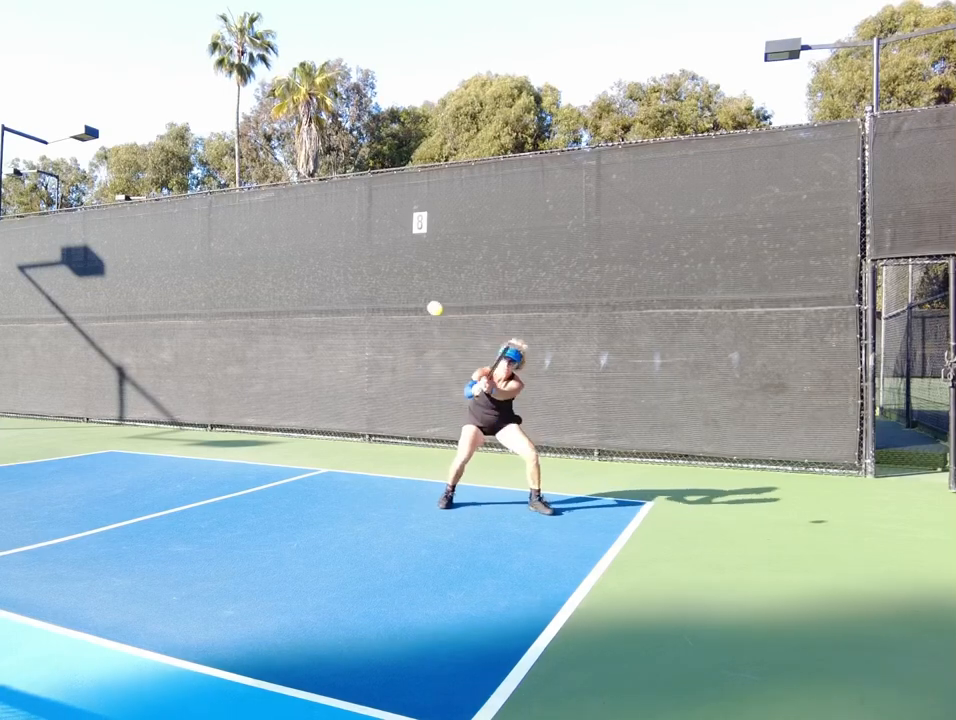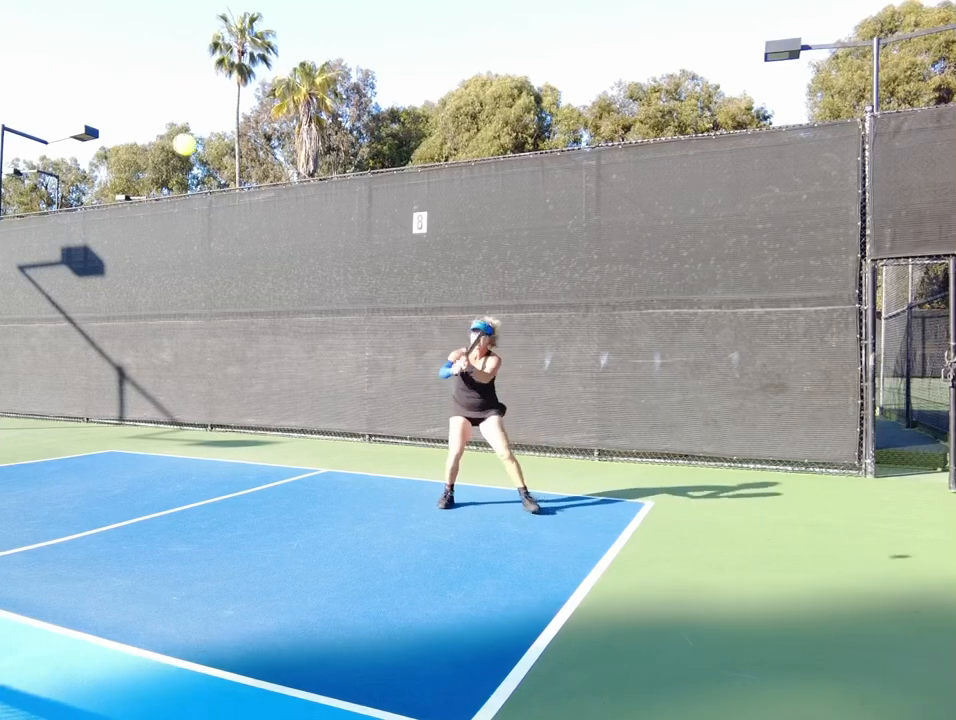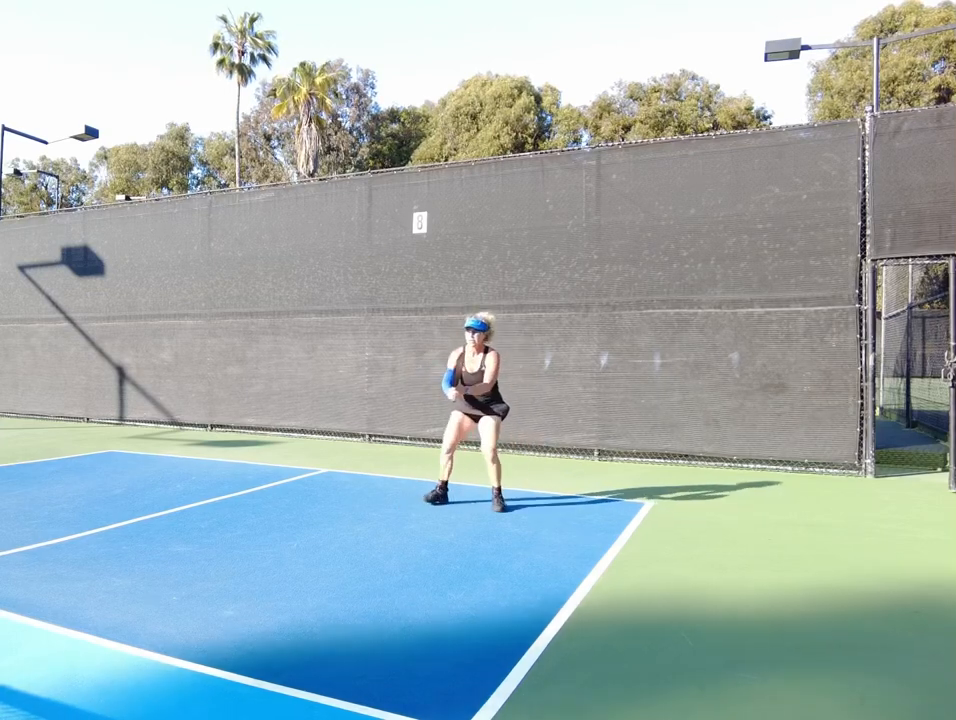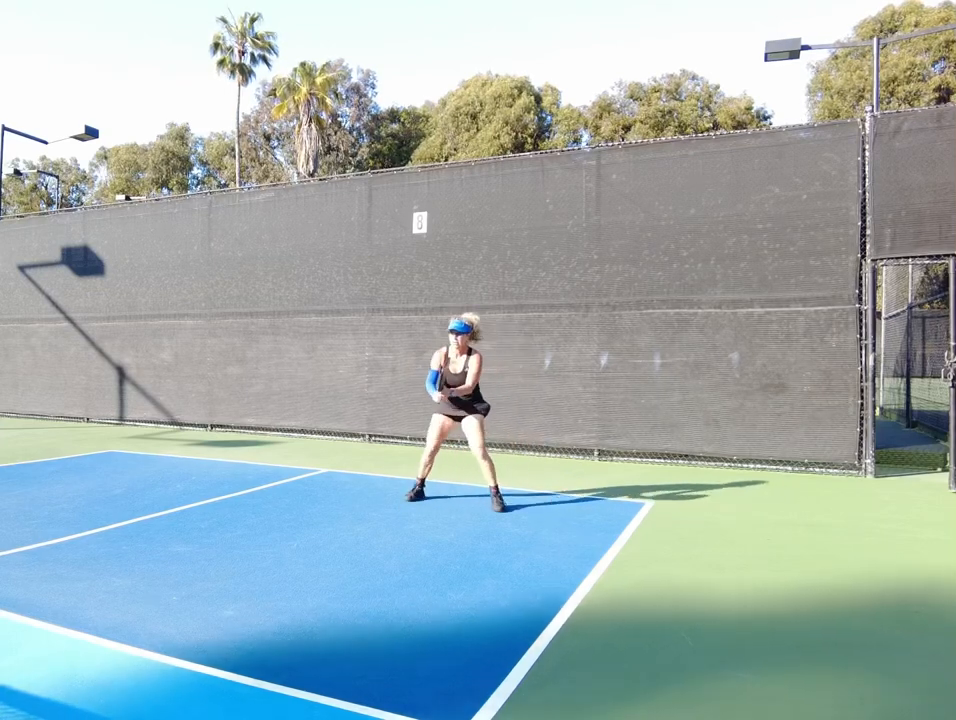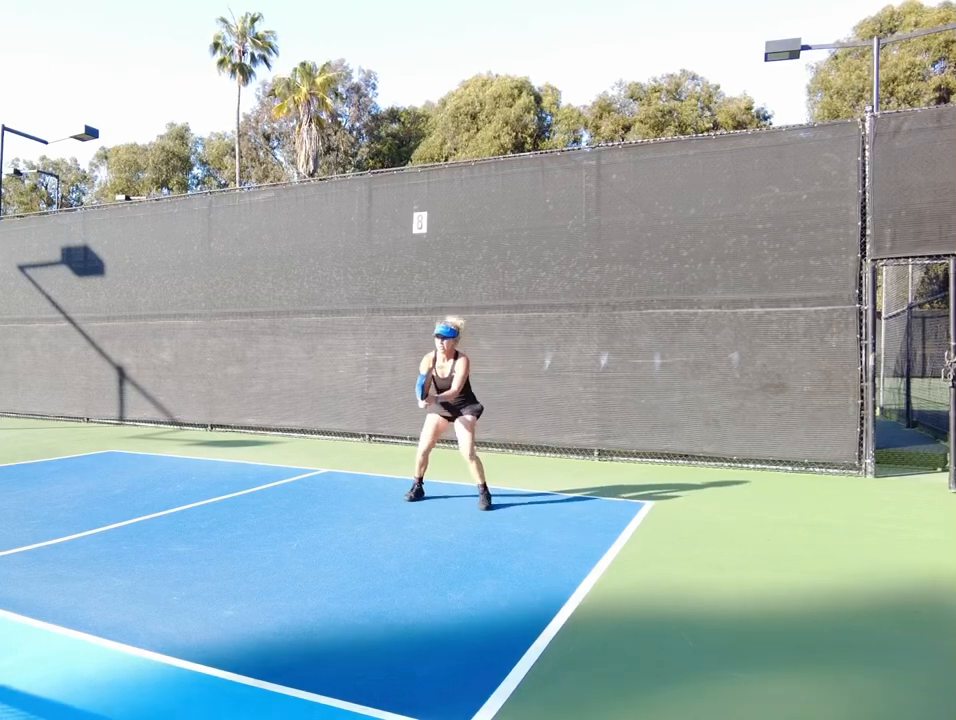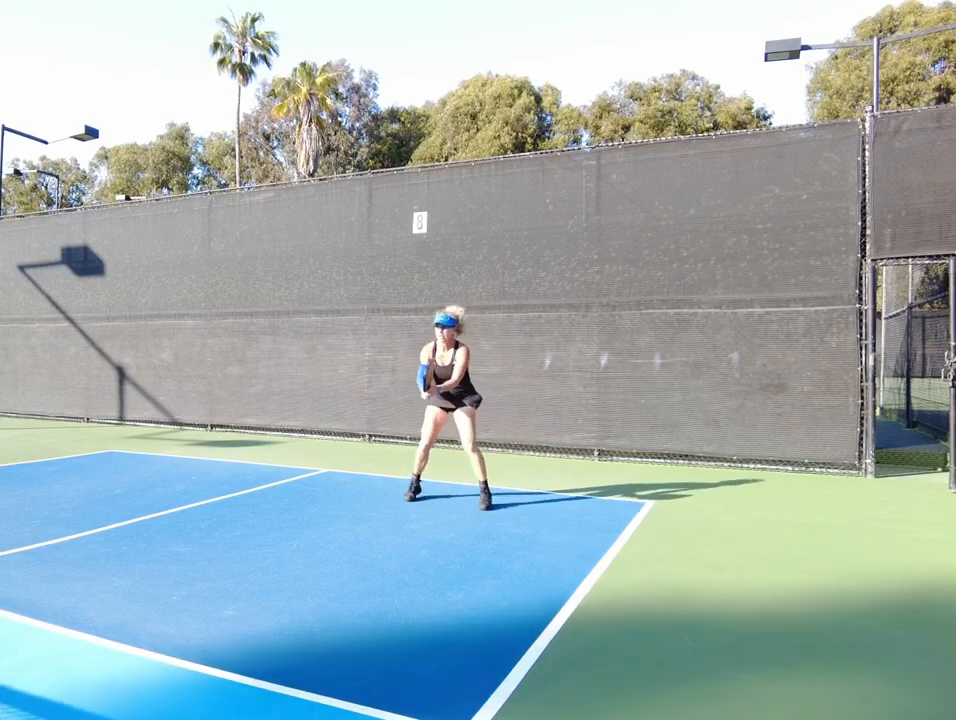
dt=0.3s
person 1, frame 1
left shoulder: (517, 384)
right shoulder: (483, 373)
left elbow: (502, 395)
left wrist: (489, 389)
right wrist: (475, 390)
left hip: (504, 423)
right hip: (476, 421)
left knee: (531, 454)
right knee: (462, 457)
left ankle: (535, 498)
right ankle: (448, 493)
person 1, frame 2
left shoulder: (494, 359)
right shoulder: (458, 354)
left elbow: (485, 377)
right elbow: (443, 372)
left wrist: (469, 368)
right wrist: (453, 369)
left hip: (488, 411)
right hip: (462, 410)
left knee: (505, 452)
right knee: (455, 452)
left ankle: (525, 496)
right ankle: (448, 493)
person 1, frame 3
left shoulder: (492, 356)
right shoulder: (457, 354)
left elbow: (487, 385)
right elbow: (447, 381)
left wrist: (464, 390)
right wrist: (450, 391)
left hip: (490, 408)
right hip: (465, 407)
left knee: (489, 452)
right knee: (447, 446)
left ankle: (497, 495)
right ankle: (441, 490)
person 1, frame 4
left shoulder: (475, 357)
right shoulder: (440, 354)
left elbow: (469, 387)
right elbow: (430, 382)
left wrist: (449, 392)
right wrist: (435, 394)
left hip: (471, 407)
right hip: (446, 407)
left knee: (479, 450)
right knee: (430, 449)
left ankle: (495, 494)
right ankle: (419, 487)
person 1, frame 5
left shoulder: (462, 361)
right shoulder: (429, 359)
left elbow: (455, 391)
right elbow: (421, 386)
left wrist: (435, 398)
right wrist: (422, 399)
left hip: (464, 408)
right hip: (440, 409)
left knee: (467, 452)
right knee: (422, 448)
left ankle: (483, 491)
right ankle: (417, 486)
person 1, frame 6
left shoulder: (462, 350)
right shoulder: (428, 349)
left elbow: (455, 380)
right elbow: (423, 377)
left wrist: (437, 389)
right wrist: (425, 390)
left hip: (463, 399)
right hip: (439, 400)
left knee: (469, 444)
right knee: (425, 443)
left ankle: (484, 490)
right ankle: (415, 483)
